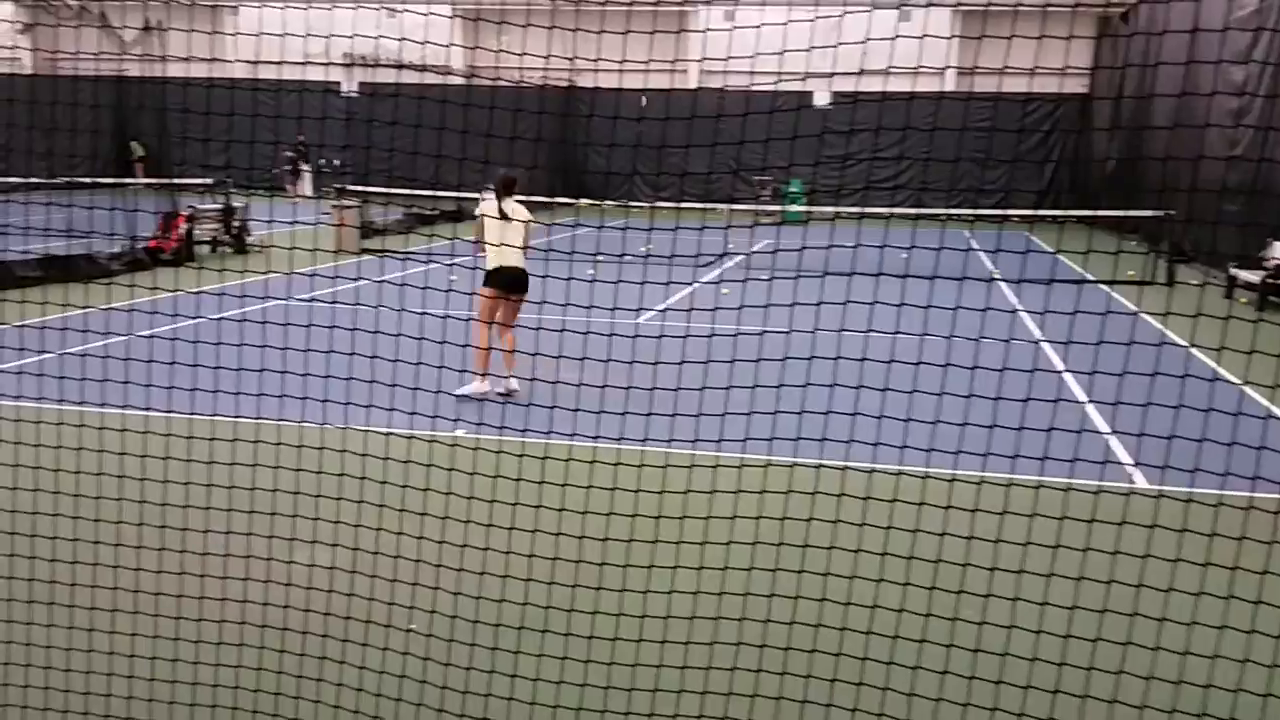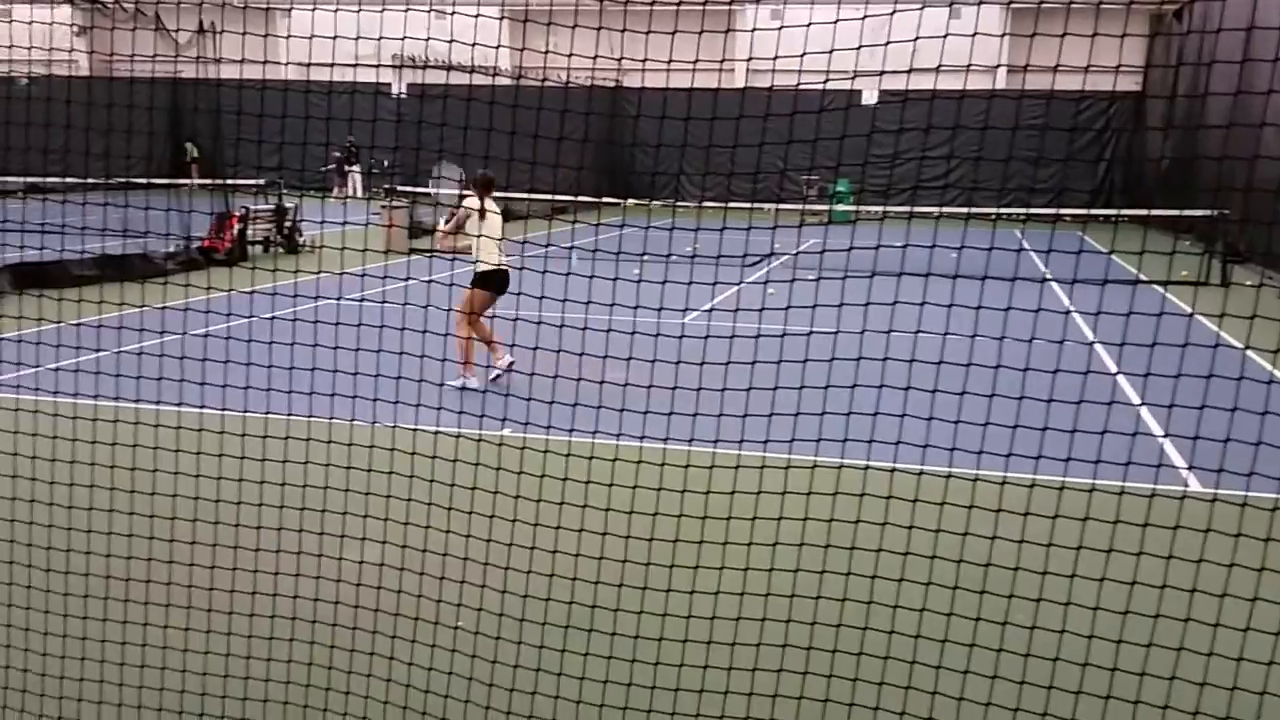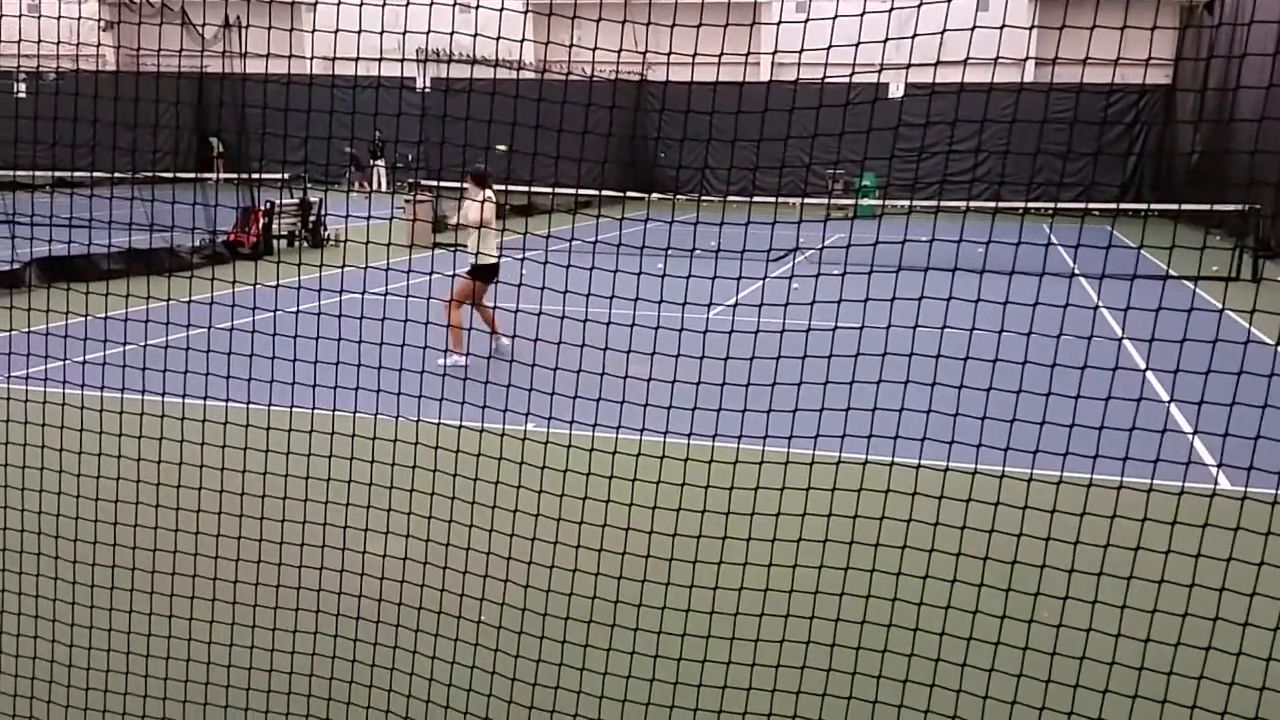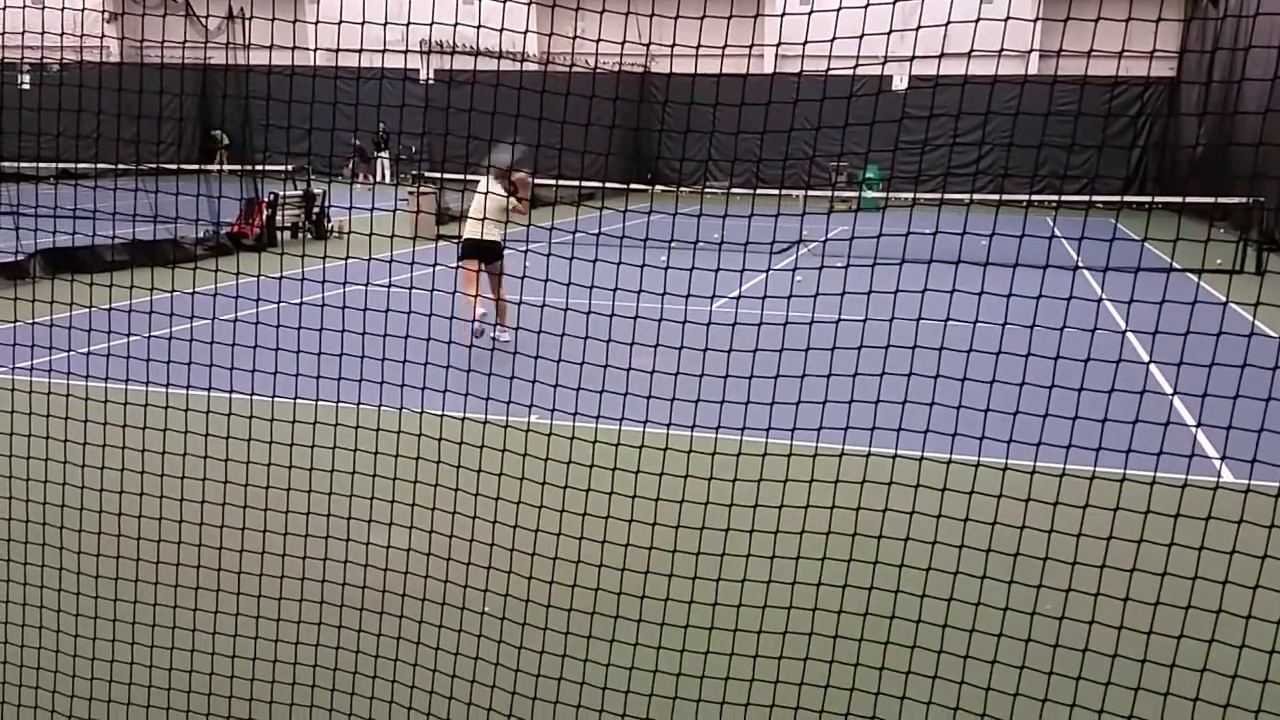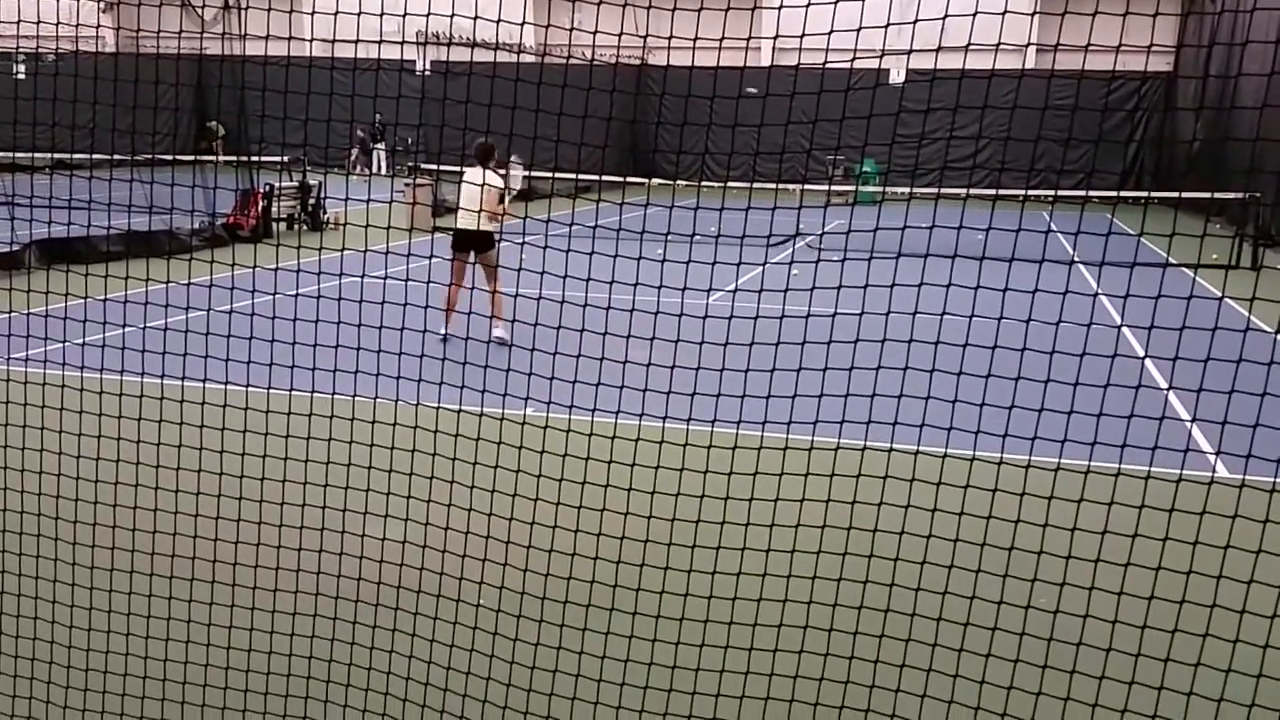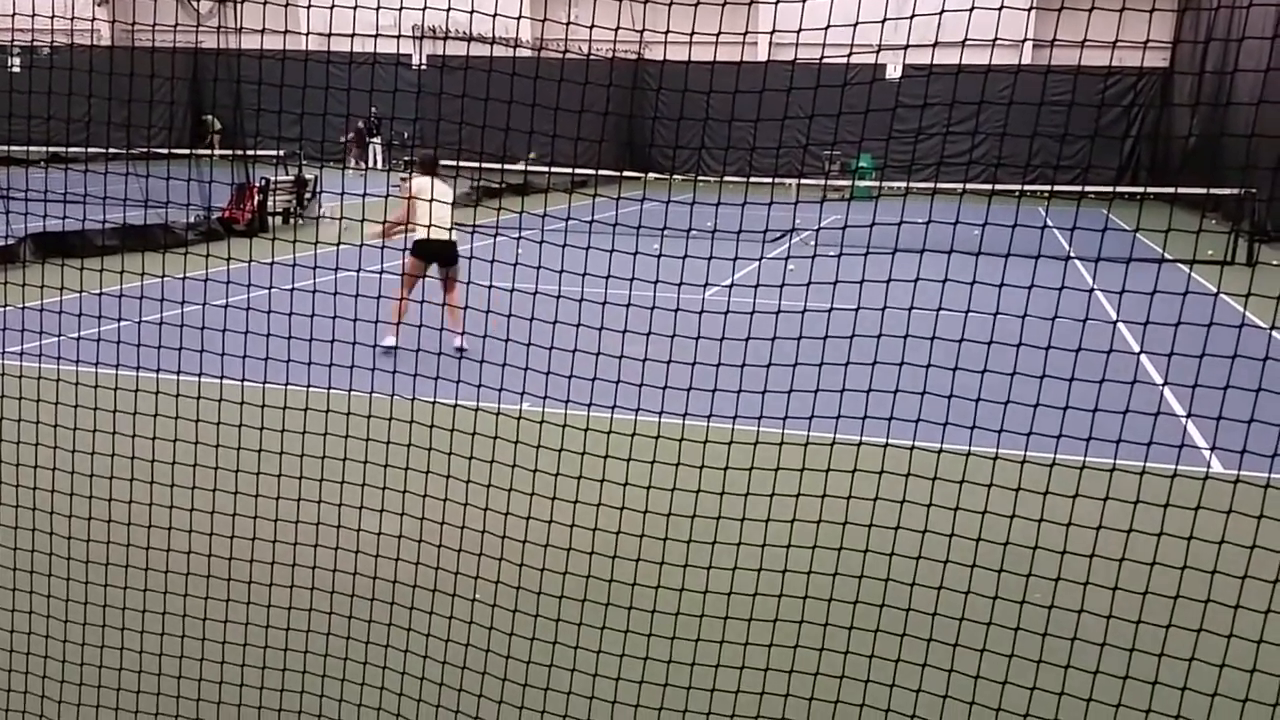
dt=0.5s
person 1, frame 1
left shoulder: (485, 205)
right shoulder: (524, 212)
left elbow: (479, 240)
left hip: (498, 271)
right hip: (519, 274)
left knee: (482, 327)
right knee: (506, 327)
left ankle: (480, 381)
right ankle: (510, 378)
person 1, frame 2
left shoulder: (471, 203)
right shoulder: (496, 210)
left elbow: (453, 227)
left wrist: (443, 232)
left hip: (488, 273)
right hip: (502, 273)
left knee: (462, 322)
right knee: (474, 318)
left ankle: (467, 376)
right ankle: (502, 359)
person 1, frame 3
left shoulder: (487, 196)
right shoulder: (469, 201)
left elbow: (485, 218)
right elbow: (461, 223)
left wrist: (463, 221)
right wrist: (458, 221)
left hip: (485, 264)
right hip: (482, 262)
left knee: (452, 304)
right knee: (477, 302)
left ankle: (457, 354)
right ankle: (498, 339)
person 1, frame 4
left shoulder: (484, 181)
right shoulder: (507, 196)
right elbow: (523, 211)
left wrist: (513, 181)
right wrist: (524, 193)
left hip: (470, 242)
right hip: (492, 244)
left knee: (469, 290)
right knee: (497, 290)
left ankle: (477, 312)
right ankle: (502, 330)
person 1, frame 5
left shoulder: (467, 173)
right shoulder: (495, 180)
right elbow: (492, 214)
right wrist: (502, 211)
left hip: (461, 231)
right hip: (482, 234)
left knee: (456, 282)
right knee: (493, 282)
left ankle: (446, 326)
right ankle: (498, 327)
person 1, frame 6
left shoulder: (414, 183)
right shoulder: (446, 188)
left elbow: (405, 217)
left wrist: (383, 230)
left hip: (424, 242)
right hip: (448, 243)
left knee: (405, 290)
right knee: (451, 291)
left ankle: (391, 336)
right ankle: (458, 337)
